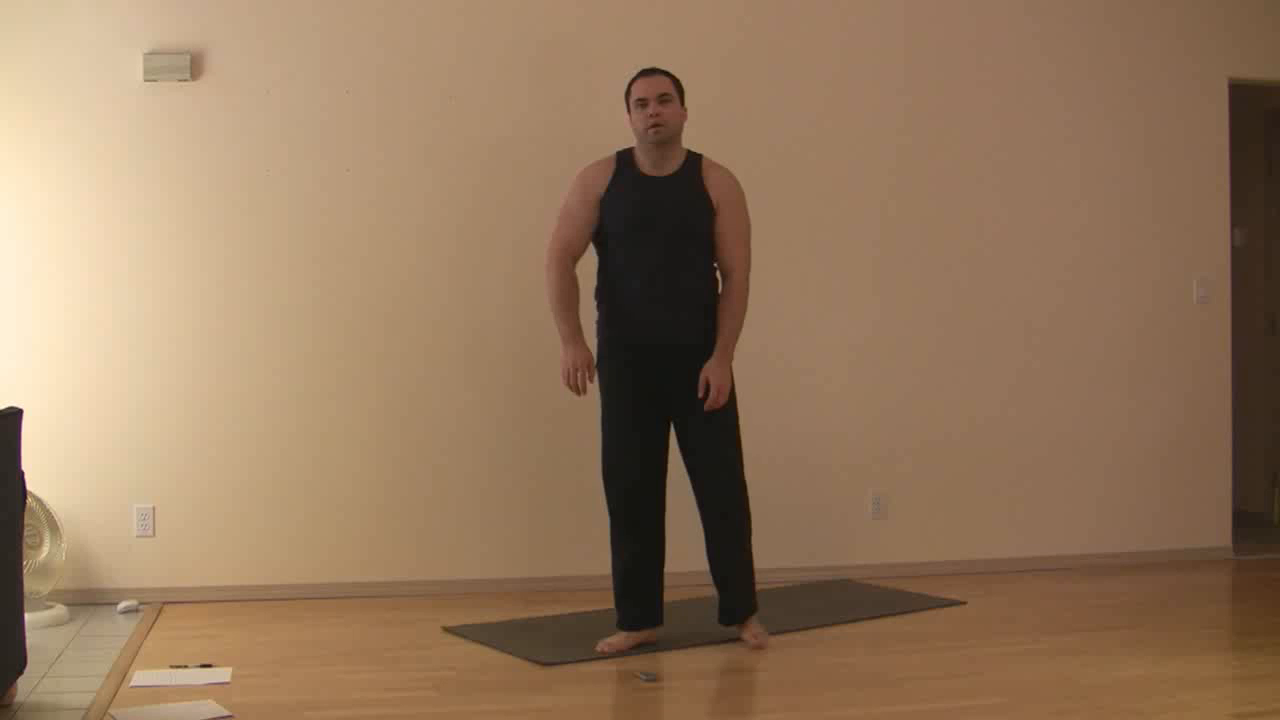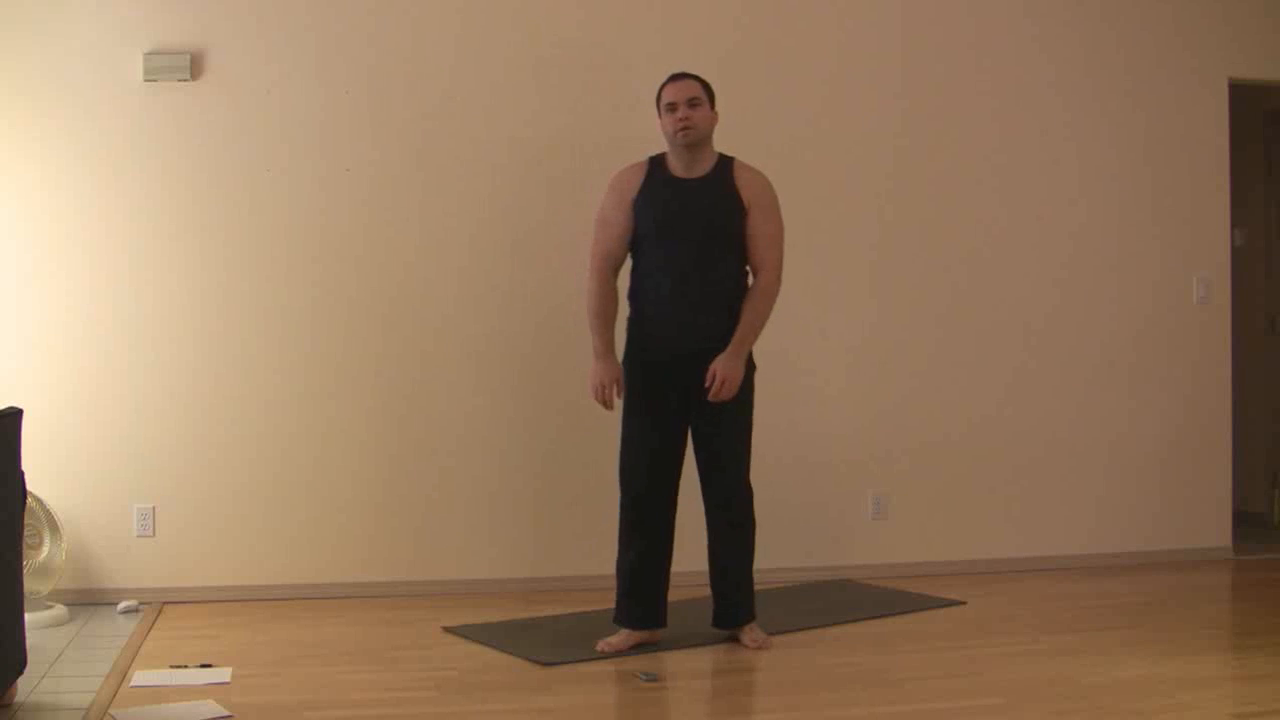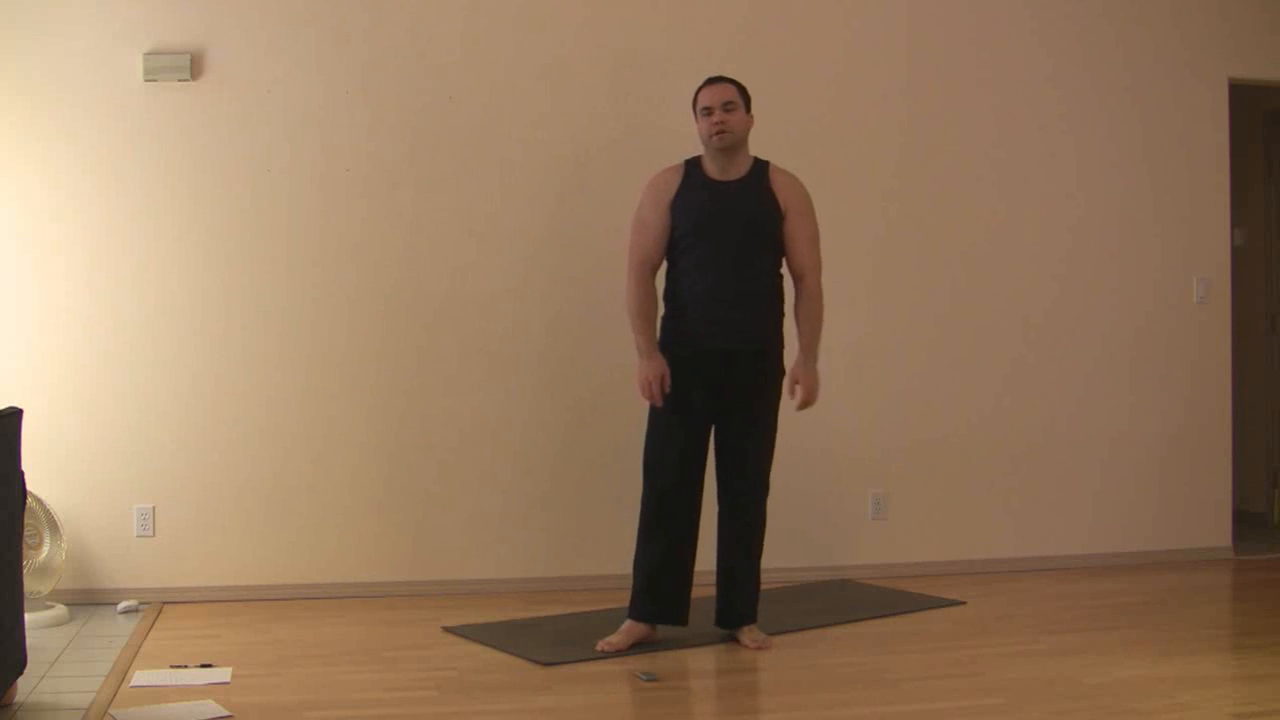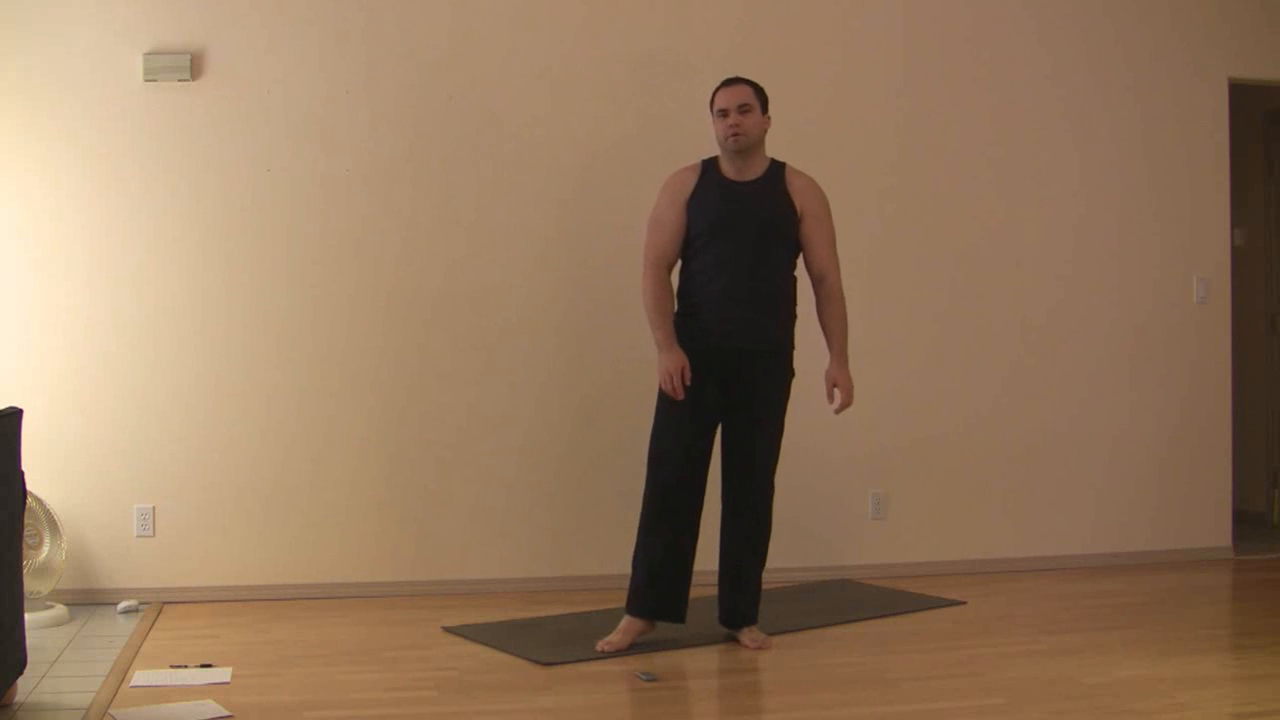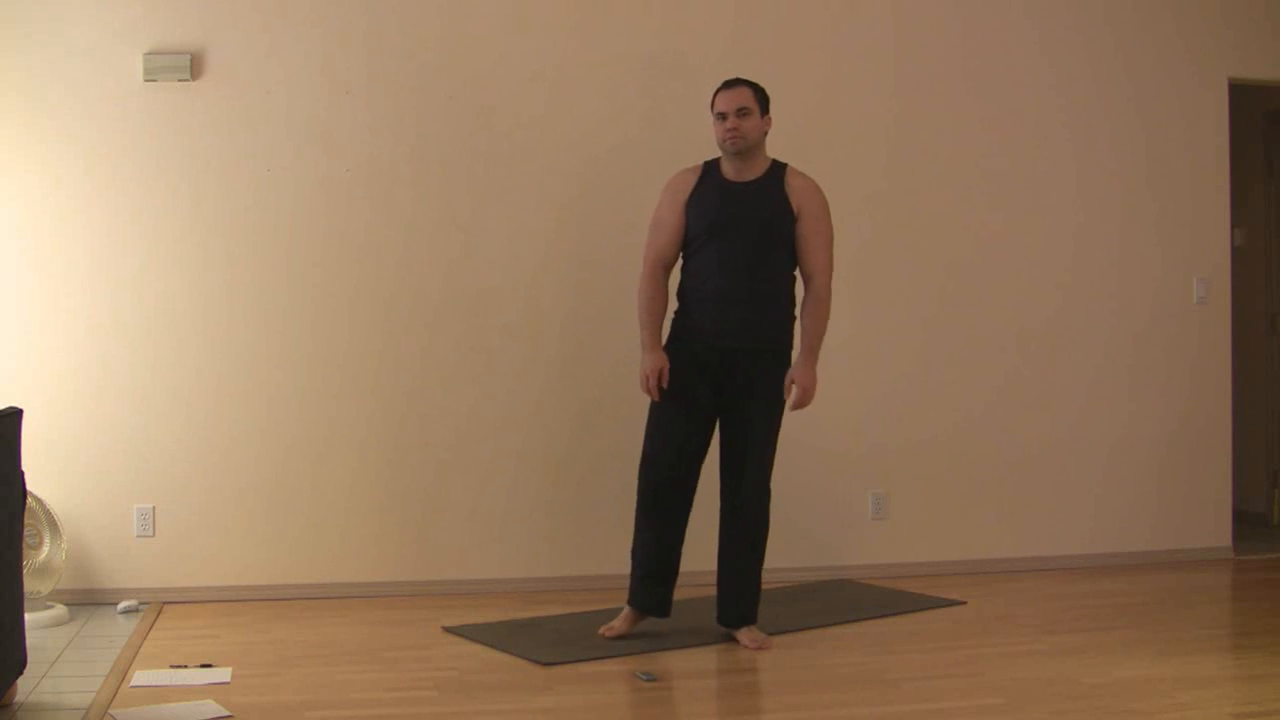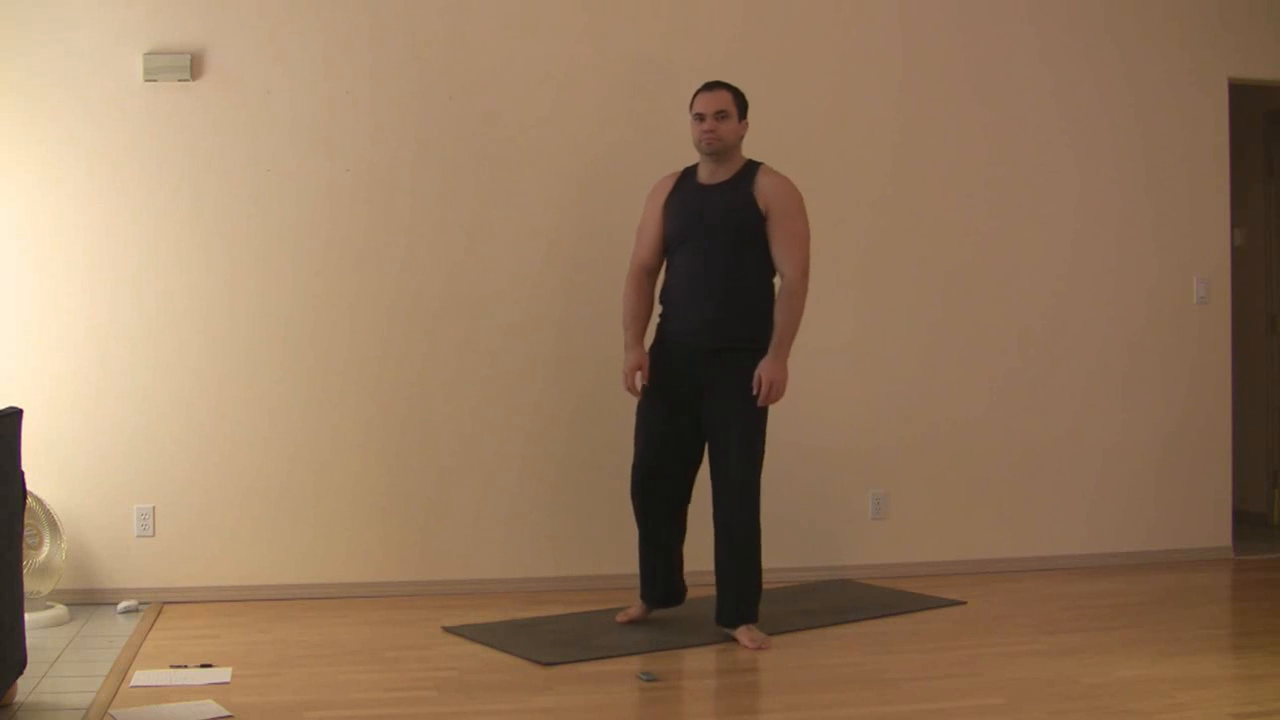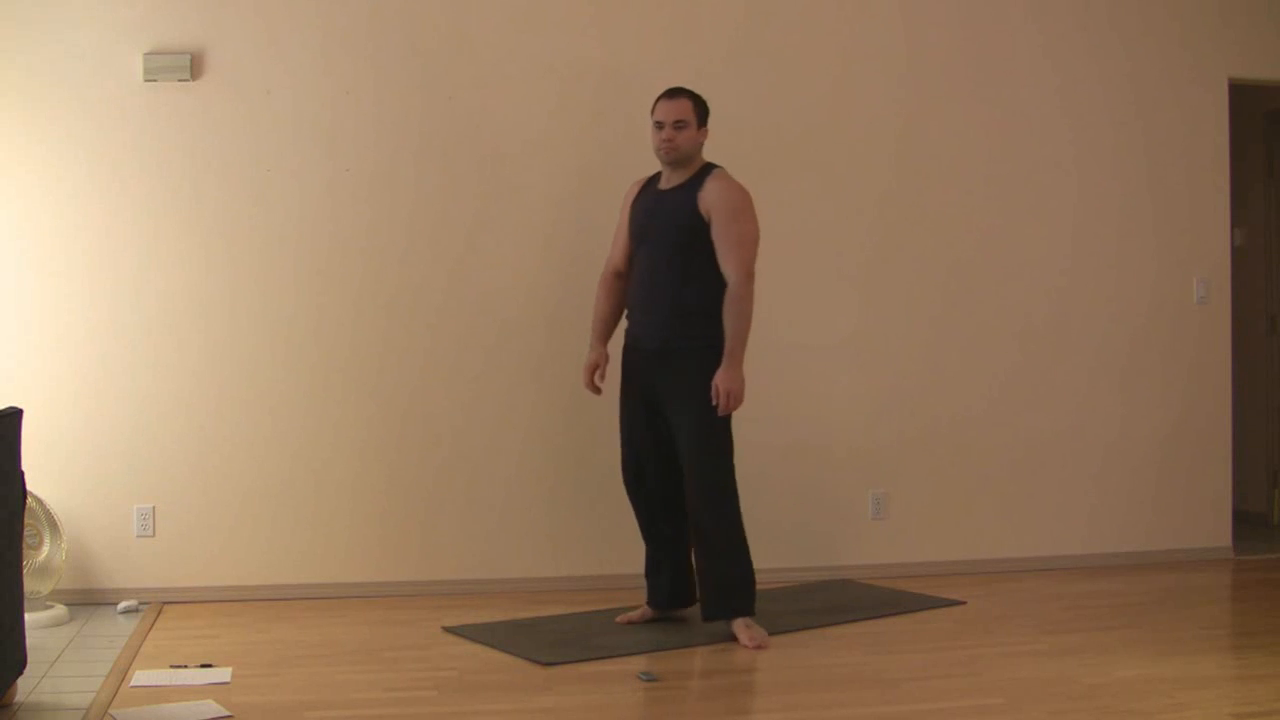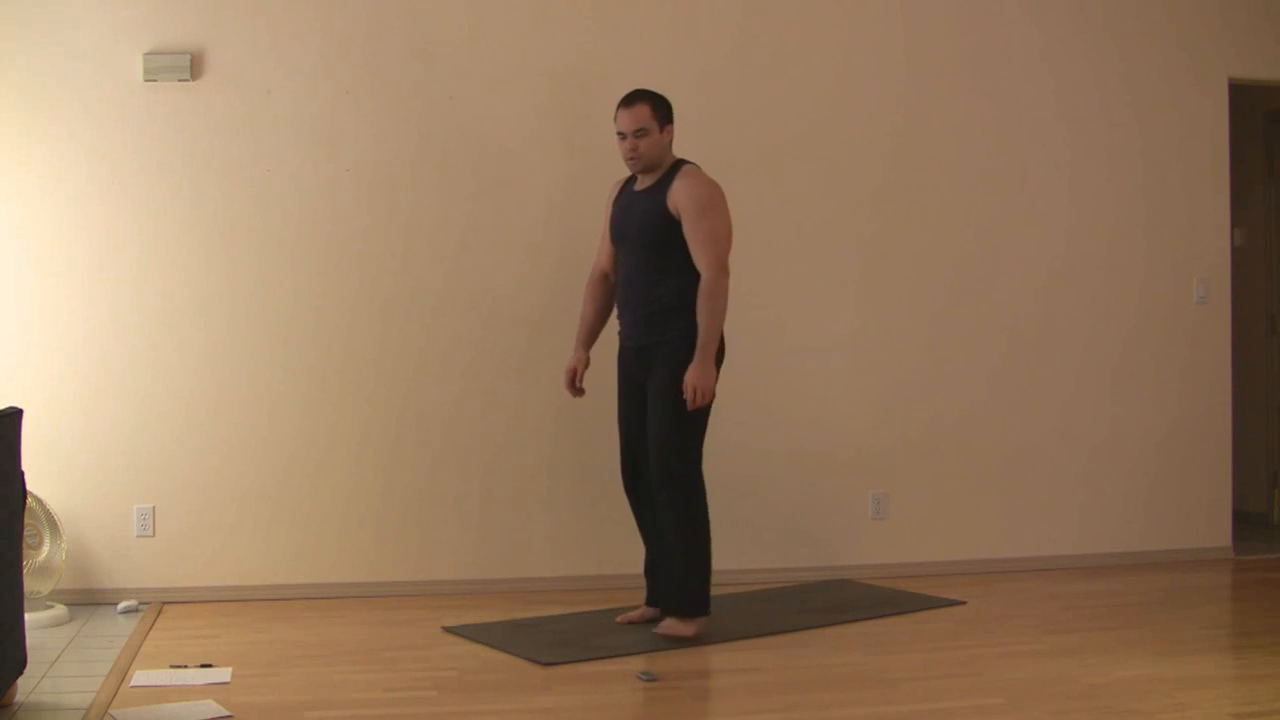
dt=0.3s
person 1, frame 1
left shoulder: (716, 183)
right shoulder: (598, 179)
left elbow: (736, 276)
right elbow: (560, 260)
left wrist: (722, 357)
right wrist: (571, 340)
left hip: (699, 358)
right hip: (626, 358)
left knee: (722, 484)
right knee: (630, 489)
left ankle: (742, 610)
right ankle: (637, 619)
person 1, frame 2
left shoulder: (748, 185)
right shoulder: (631, 184)
left elbow: (767, 275)
right elbow: (602, 272)
left wrist: (737, 352)
right wrist: (603, 354)
left hip: (723, 360)
right hip: (651, 361)
left knee: (730, 490)
right knee: (643, 490)
left ankle: (739, 613)
right ankle: (640, 617)
person 1, frame 3
left shoulder: (783, 189)
right shoulder: (669, 185)
left elbow: (807, 279)
right elbow: (640, 272)
left wrist: (807, 359)
right wrist: (647, 353)
left hip: (755, 361)
right hip: (683, 359)
left knee: (746, 490)
right knee: (666, 485)
left ankle: (739, 614)
right ankle: (647, 613)
person 1, frame 4
left shoulder: (799, 191)
right shoulder: (686, 184)
left elbow: (826, 279)
right elbow: (656, 269)
left wrist: (838, 358)
right wrist: (667, 347)
left hip: (766, 361)
right hip: (695, 356)
left knee: (751, 489)
right knee: (671, 480)
left ankle: (741, 615)
right ankle: (644, 609)
person 1, frame 5
left shoulder: (798, 191)
right shoulder: (687, 185)
left elbow: (819, 280)
right elbow: (655, 268)
left wrist: (808, 360)
right wrist: (651, 346)
left hip: (762, 361)
right hip: (691, 353)
left knee: (747, 489)
right knee: (663, 477)
left ankle: (739, 614)
right ankle: (643, 602)
person 1, frame 6
left shoulder: (771, 189)
right shoulder: (668, 190)
left elbow: (794, 277)
right elbow: (642, 271)
left wrist: (777, 355)
right wrist: (633, 345)
left hip: (740, 360)
right hip: (672, 355)
left knee: (736, 488)
right knee: (653, 477)
left ankle: (739, 613)
right ankle: (658, 591)
person 1, frame 7
left shoulder: (721, 192)
right shoulder: (639, 193)
left elbow: (739, 280)
right elbow: (616, 272)
left wrist: (732, 364)
right wrist: (599, 342)
left hip: (697, 358)
right hip: (642, 356)
left knee: (708, 480)
right knee: (646, 477)
left ankle: (736, 608)
right ankle: (668, 594)
person 1, frame 8
left shoulder: (693, 188)
right shoulder: (621, 195)
left elbow: (714, 274)
right elbow: (604, 275)
left wrist: (704, 358)
right wrist: (582, 346)
left hip: (681, 351)
right hip: (635, 351)
left knee: (673, 471)
right knee: (640, 476)
left ankle: (689, 606)
right ankle: (664, 594)
